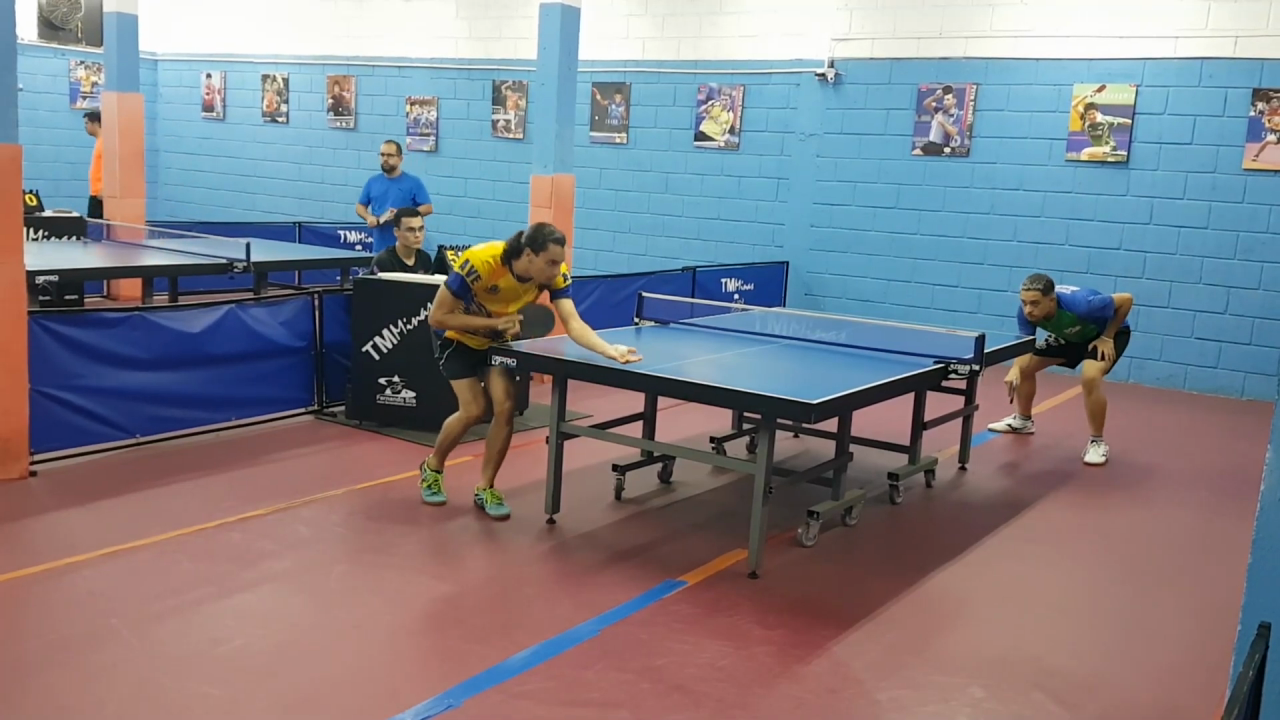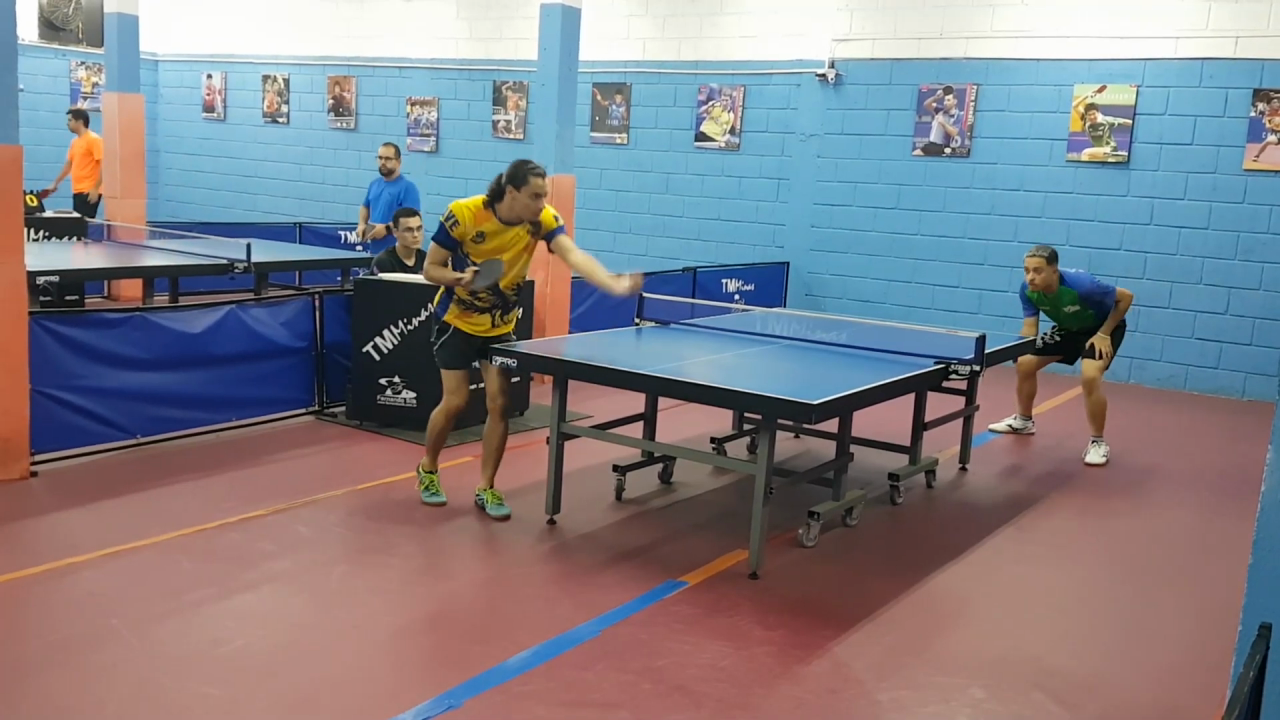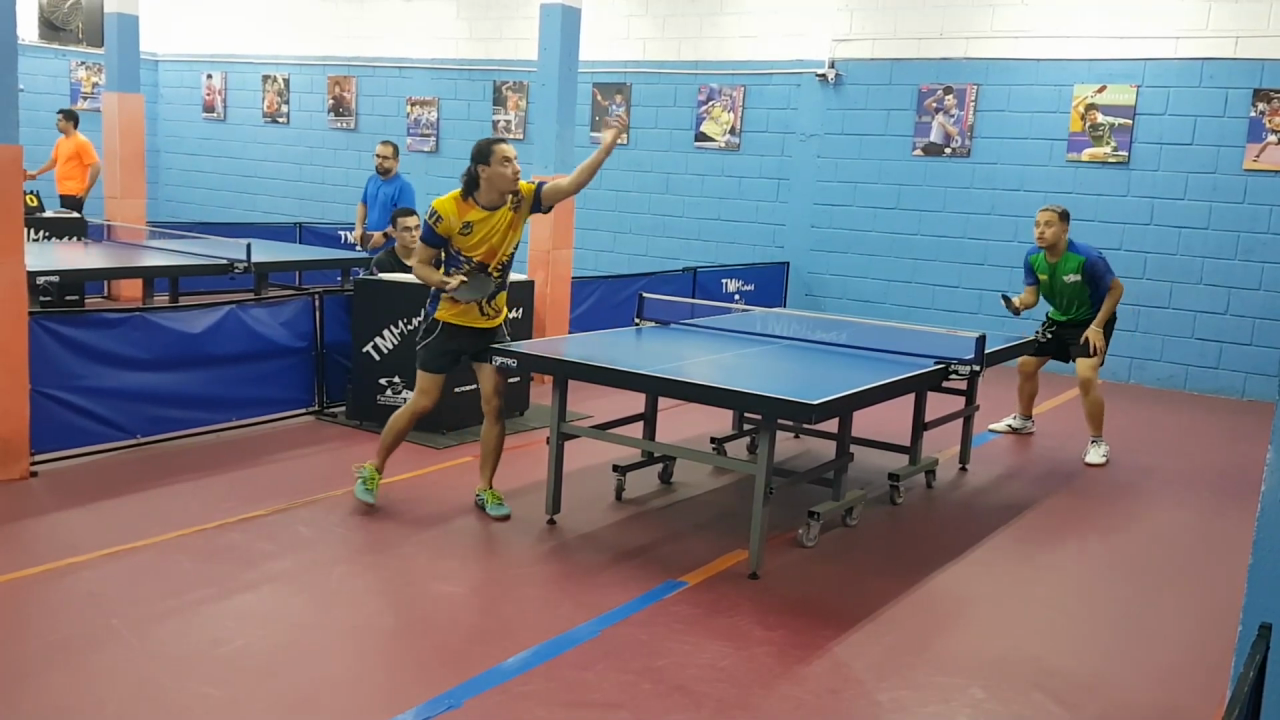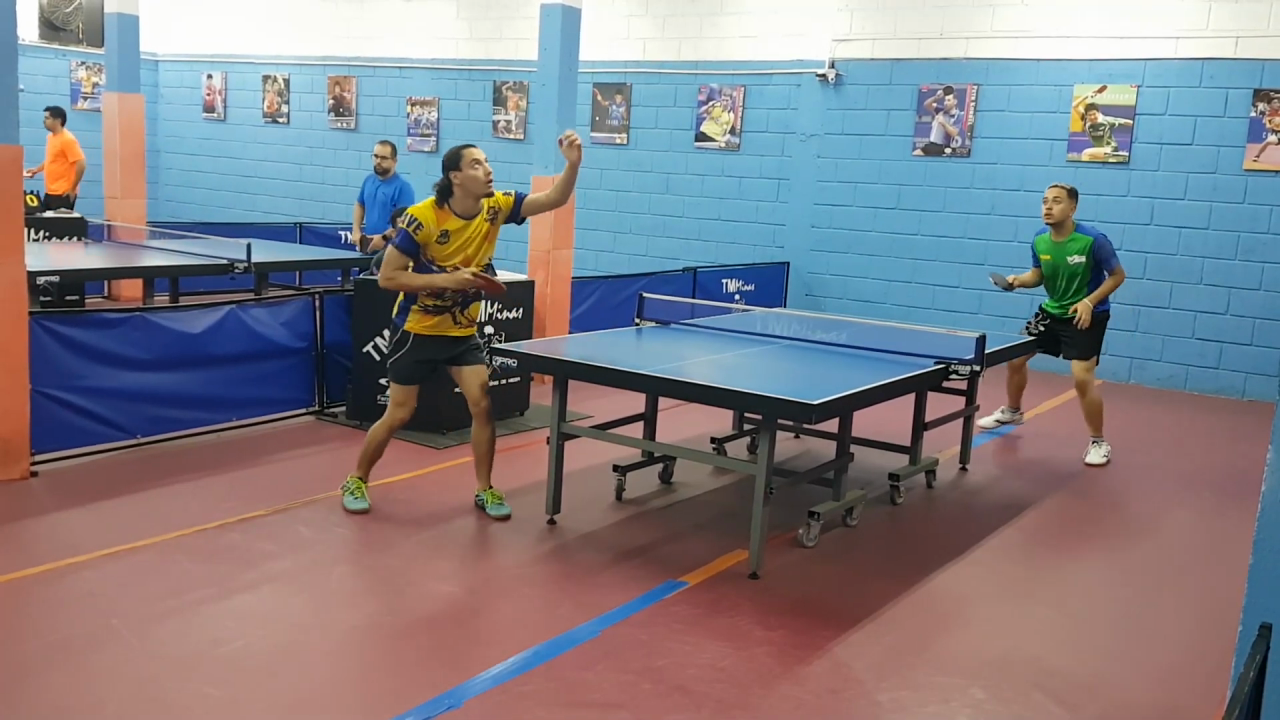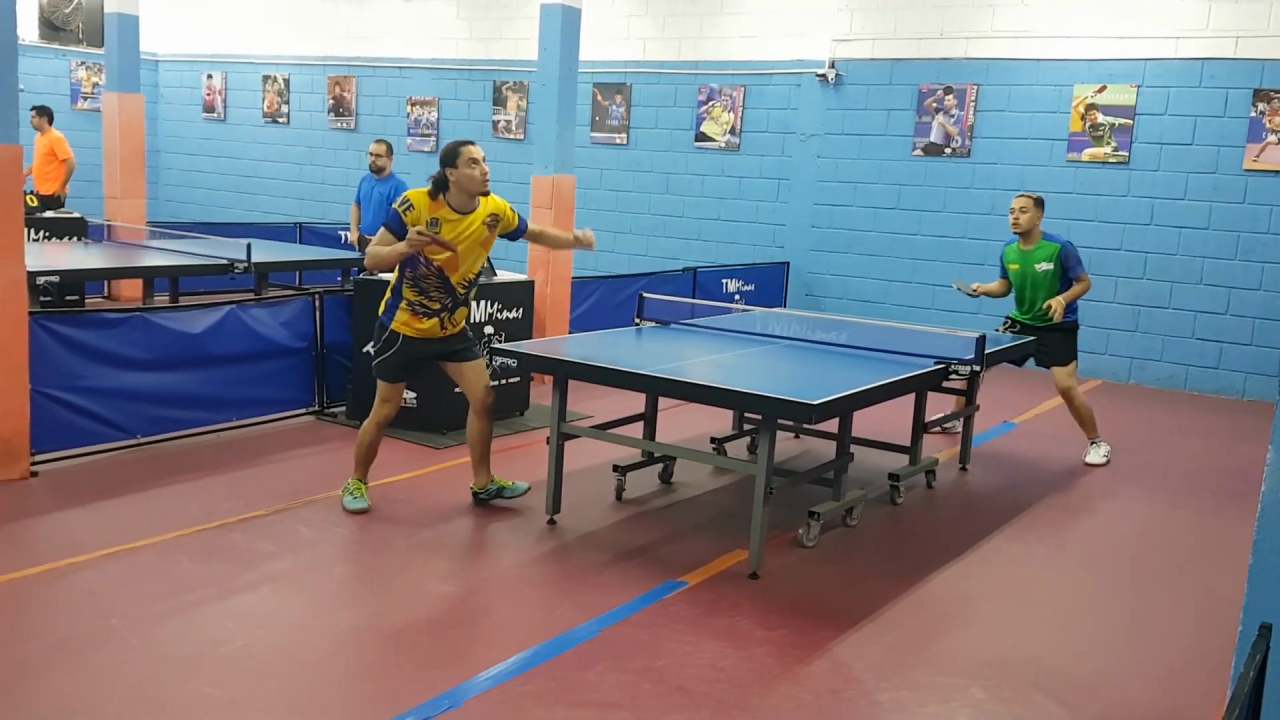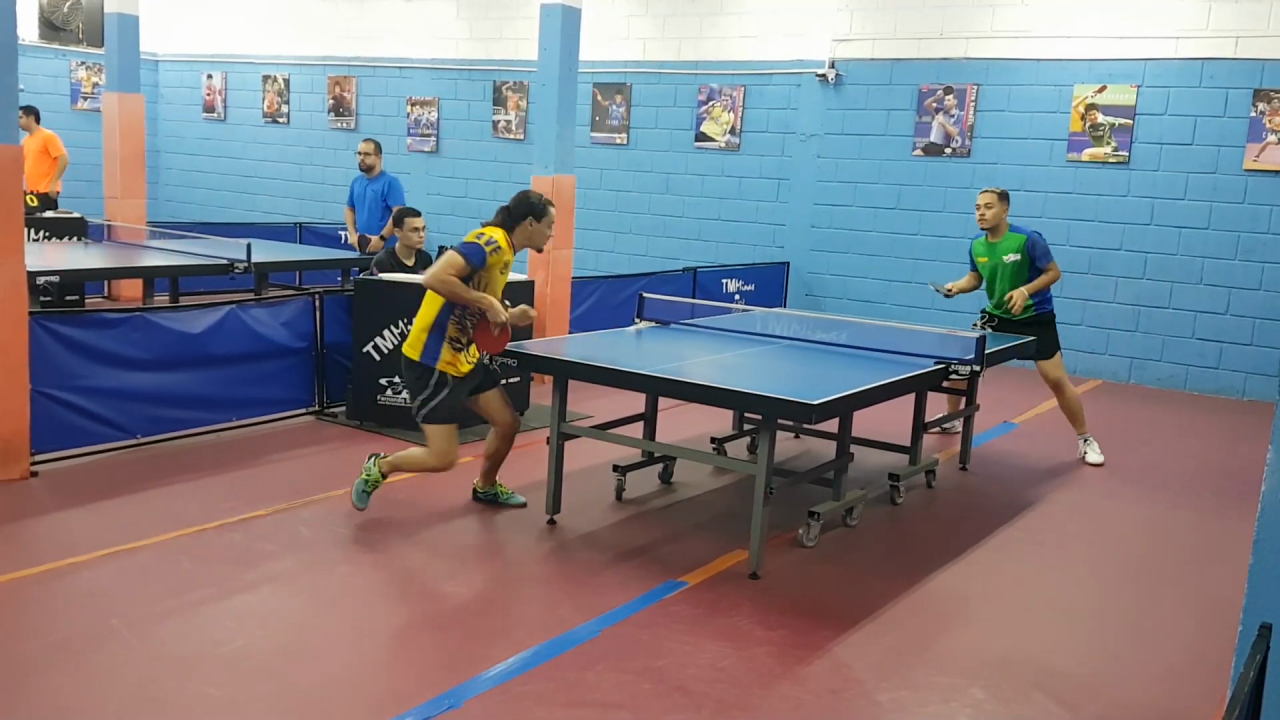
dt=0.3s
person 1, frame 1
left shoulder: (554, 273)
right shoulder: (479, 263)
left elbow: (573, 324)
right elbow: (437, 317)
left wrist: (610, 350)
right wrist: (495, 323)
left hip: (496, 339)
right hip: (456, 336)
left knee: (505, 408)
right knee: (473, 410)
left ankle: (485, 488)
right ankle: (431, 468)
person 1, frame 2
left shoulder: (542, 221)
right shoulder: (462, 213)
left elbow: (575, 257)
right elbow: (430, 268)
left wrist: (612, 283)
right wrist: (457, 277)
left hip: (500, 328)
right hip: (456, 323)
left knee: (498, 404)
right knee: (454, 401)
left ankle: (486, 489)
right ankle: (428, 470)
person 1, frame 3
left shoulder: (521, 198)
right shoulder: (445, 210)
left elbow: (571, 184)
right elbow: (422, 266)
left wrist: (606, 147)
right wrist: (445, 281)
left hip: (491, 325)
right hip: (447, 321)
left knee: (495, 407)
right knee: (422, 404)
left ankle: (486, 490)
right ankle: (371, 470)
person 1, frame 4
left shoulder: (496, 207)
right shoulder: (421, 218)
left elbow: (556, 199)
right elbow: (387, 278)
left wrist: (572, 162)
right wrist: (446, 279)
left hip: (463, 331)
right hip: (416, 331)
left knee: (482, 407)
right knee: (399, 414)
left ankle: (485, 490)
right ankle: (356, 480)
person 1, frame 5
left shoulder: (495, 212)
right shoulder: (415, 203)
left elbow: (540, 235)
right elbow: (372, 259)
left wrist: (574, 239)
right wrist: (406, 247)
left hip: (453, 328)
right hip: (402, 327)
left knee: (483, 399)
right knee: (384, 411)
left ankle: (483, 483)
right ankle: (357, 482)
person 1, frame 6
left shoulder: (504, 249)
right shoulder: (488, 240)
right elbow: (437, 279)
left wrist: (508, 313)
right wrist: (487, 304)
left hip: (464, 357)
right hip: (432, 360)
left knee: (508, 425)
right knee: (441, 457)
left ankle: (486, 485)
right ankle: (379, 468)
person 2, frame 1
left shoulder: (1080, 306)
right shoulder: (1026, 311)
left elbow: (1126, 299)
left wrist: (1107, 337)
right wrist: (1015, 369)
left hip: (1108, 333)
right hip: (1070, 335)
left knee: (1090, 376)
right knee: (1025, 368)
left ankle: (1097, 442)
right ankle: (1023, 420)
person 2, frame 2
left shoulder: (1083, 287)
right shoulder: (1028, 290)
left elbow: (1126, 298)
right elbow: (1030, 327)
left wrist: (1104, 334)
left hip: (1102, 328)
right hip: (1068, 328)
left knee: (1090, 376)
right knee: (1025, 364)
left ankle: (1098, 442)
right ankle: (1024, 421)
person 2, frame 3
left shoulder: (1088, 257)
right shoulder: (1032, 257)
left elbow: (1116, 289)
right elbow: (1031, 295)
left wrist: (1096, 327)
right wrist: (1020, 303)
left hip: (1093, 320)
right hip: (1058, 319)
left knee: (1086, 376)
right knee: (1026, 365)
left ankle: (1098, 442)
right ankle: (1023, 420)
person 2, frame 4
left shoulder: (1094, 240)
right shoulder: (1040, 240)
left elbow: (1118, 275)
left wrist: (1089, 301)
right wrist: (1019, 280)
left hip: (1086, 316)
right hip: (1051, 313)
left knee: (1082, 379)
right knee: (1015, 359)
left ankle: (1098, 442)
right ankle: (1011, 412)
person 2, frame 5
left shoulder: (1061, 248)
right shoulder: (1009, 250)
left elbow: (1083, 283)
left wrist: (1062, 299)
right wrist: (984, 289)
left hip: (1058, 326)
right hip: (1021, 322)
left knee: (1066, 386)
left ankle: (1097, 443)
right ankle: (953, 420)
person 2, frame 6
left shoulder: (1029, 239)
right shoulder: (977, 245)
left elbow: (1054, 273)
right elbow: (974, 278)
left wrist: (1025, 291)
right wrist: (958, 287)
left hip: (1036, 318)
right hip: (996, 317)
left knee: (1055, 378)
left ankle: (1085, 439)
right ankle: (952, 419)
